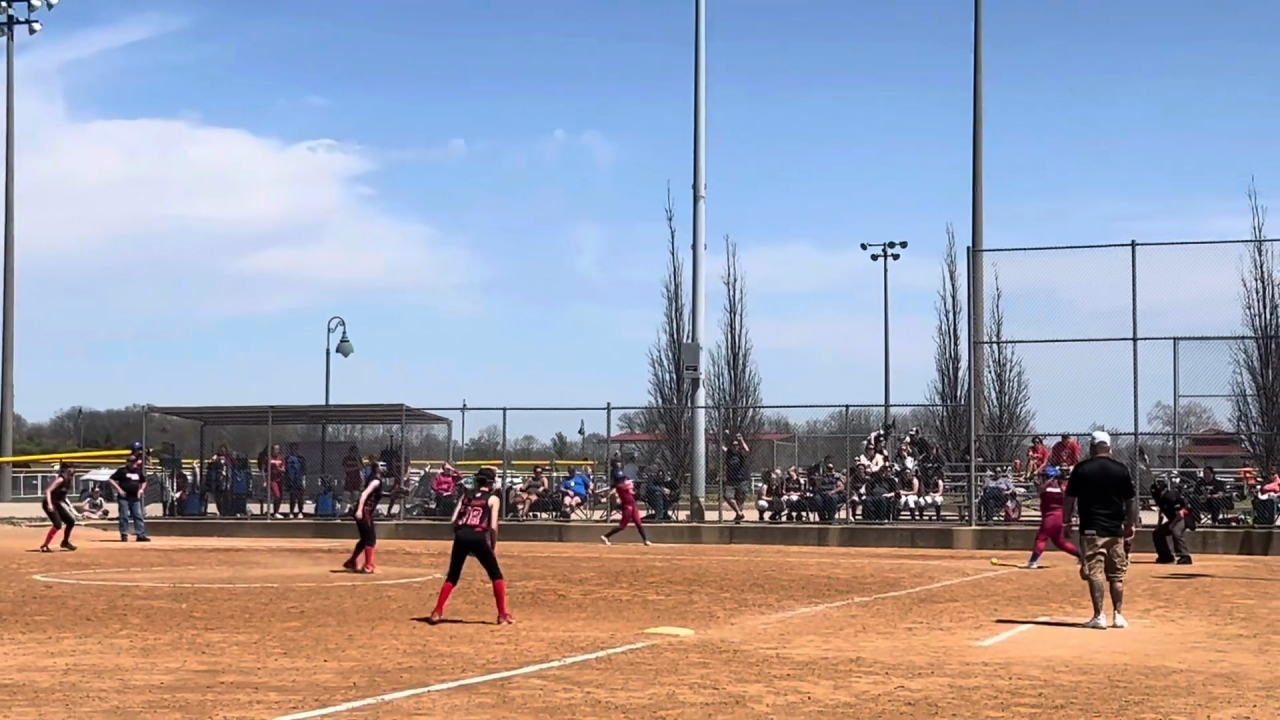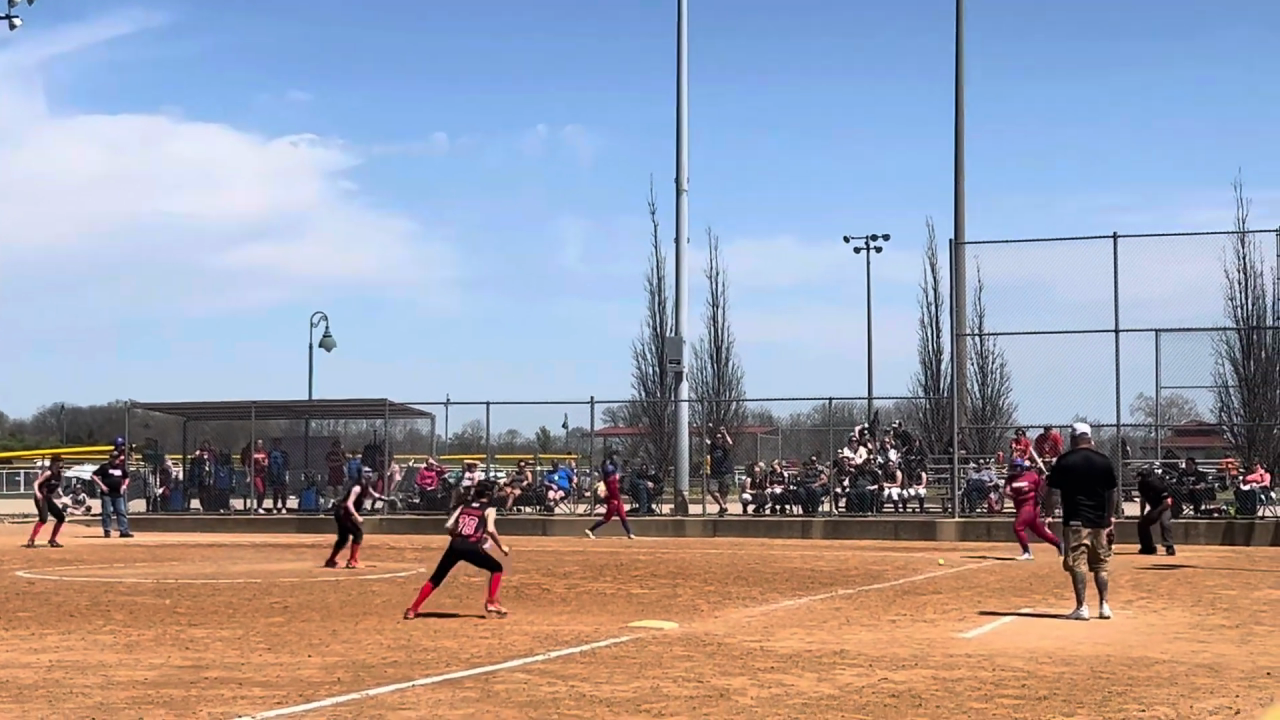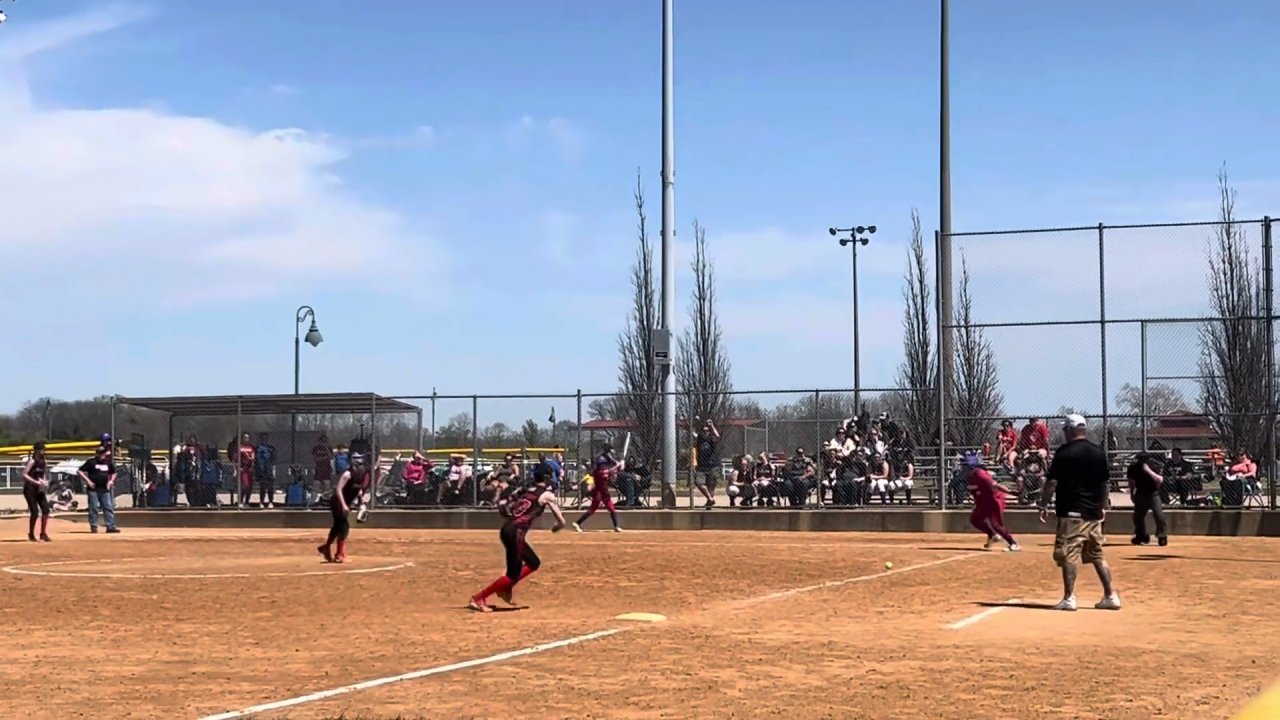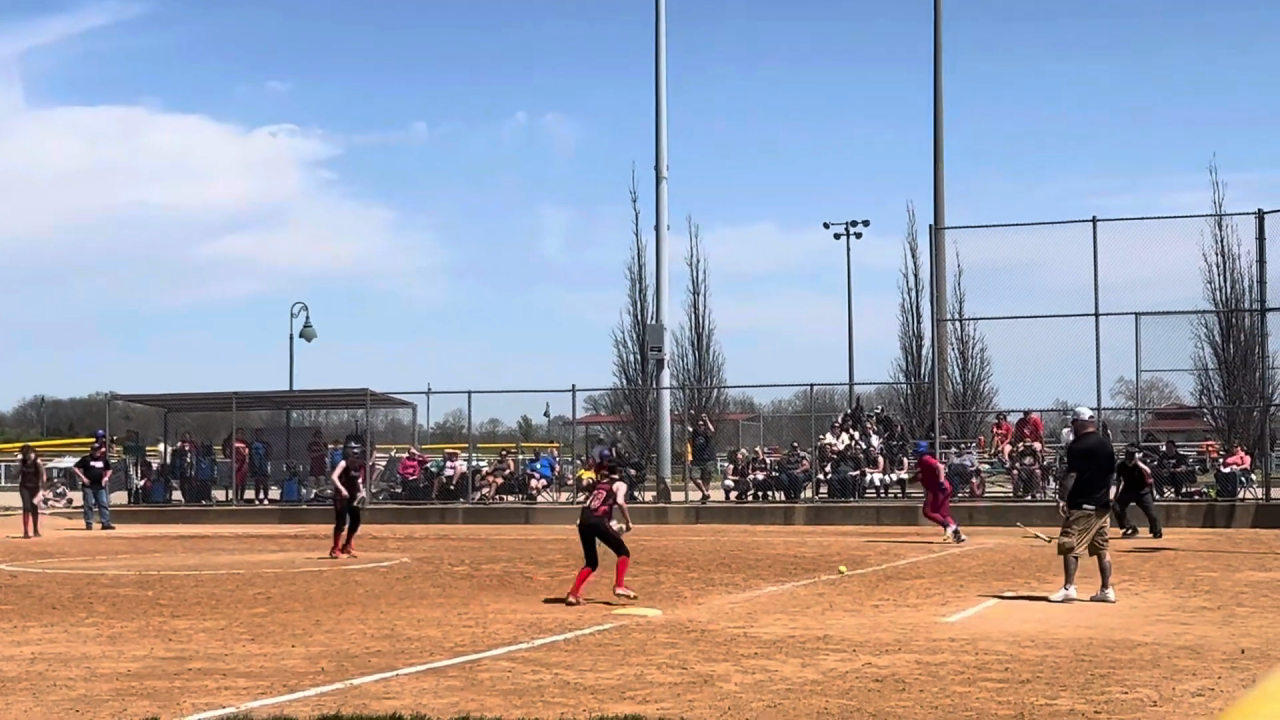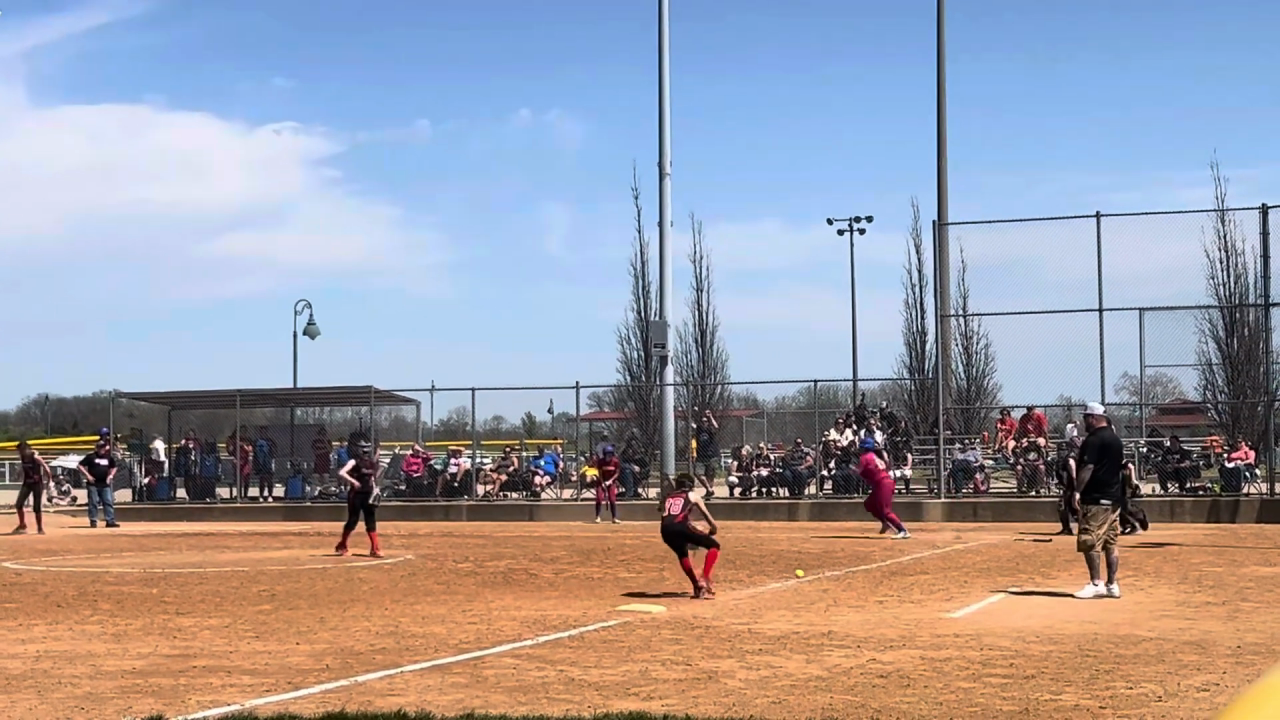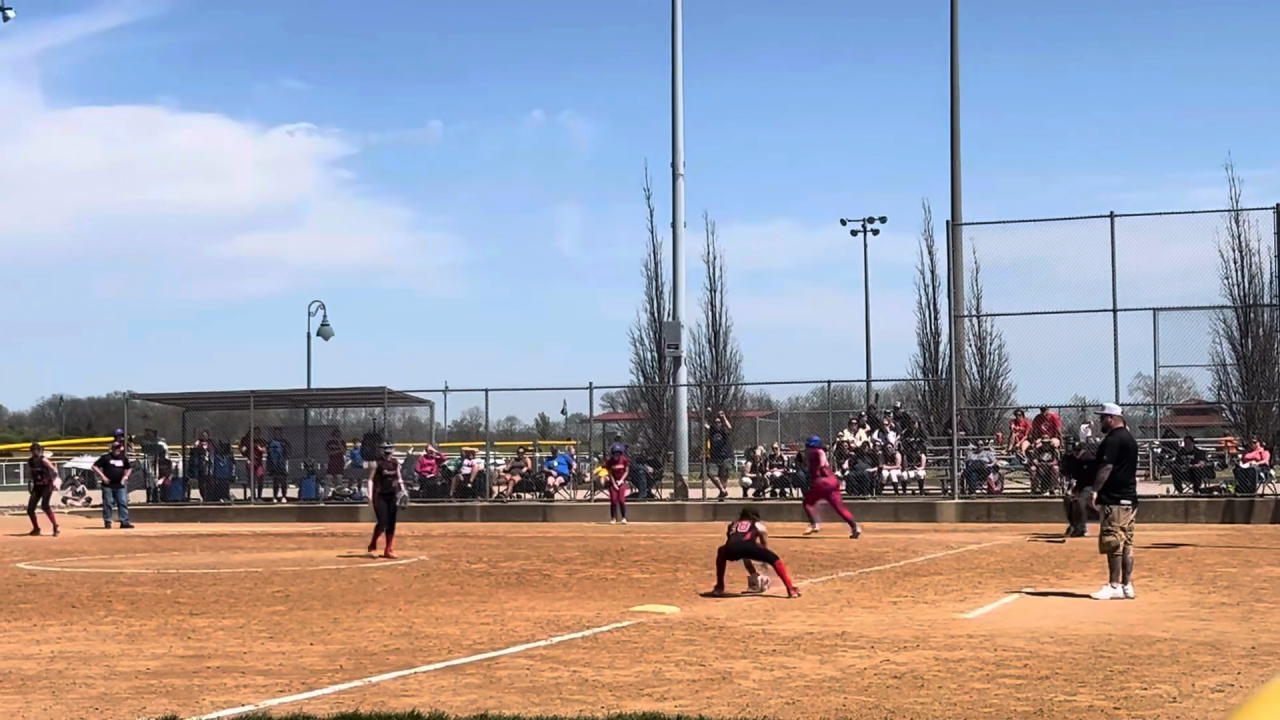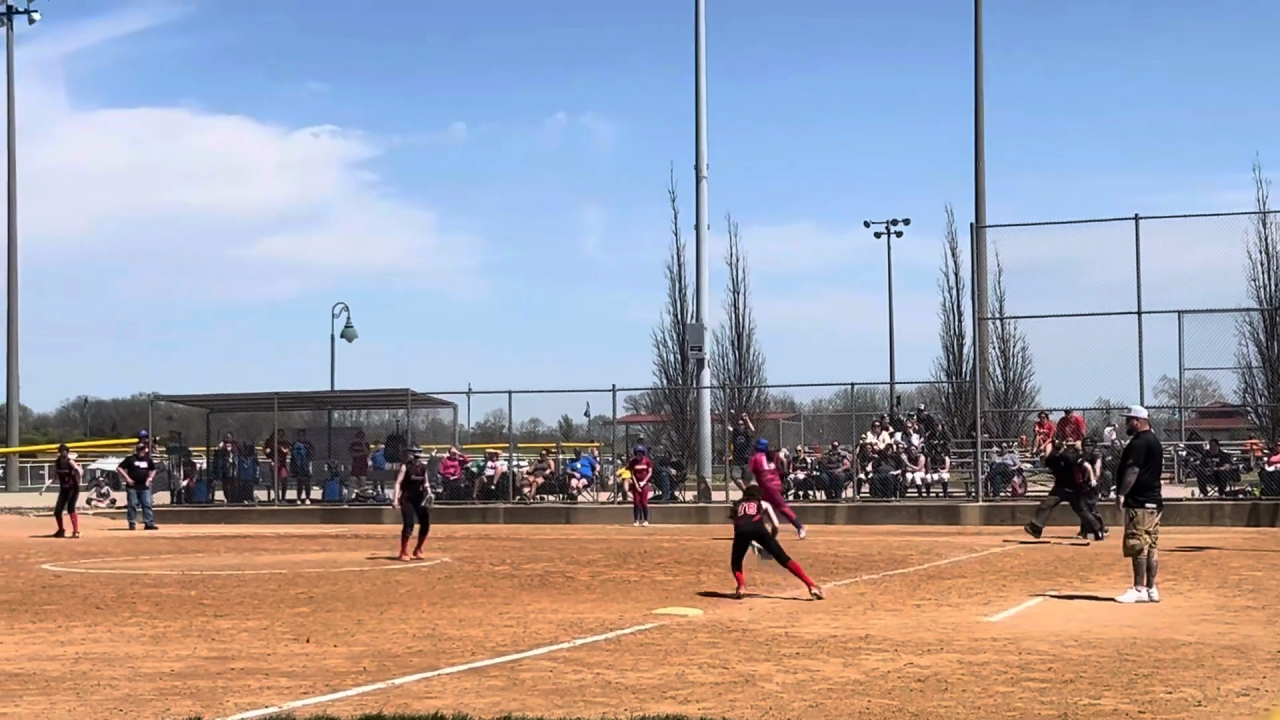
dt=0.3s
person 1, frame 1
left shoulder: (1081, 469)
right shoulder: (1121, 469)
left elbow: (1070, 499)
right elbow: (1130, 501)
left wrist: (1066, 521)
right wrist: (1130, 524)
left hip: (1091, 529)
right hip: (1115, 530)
left knee: (1095, 574)
right knee: (1117, 575)
left ankle: (1099, 616)
right ankle: (1118, 615)
person 1, frame 2
left shoulder: (1065, 461)
right shoulder: (1104, 460)
left elbow: (1054, 491)
right elbow: (1112, 492)
right wrist: (1110, 515)
left hip: (1075, 521)
right hip: (1099, 521)
left knee: (1077, 565)
right knee: (1101, 565)
left ankle: (1081, 608)
right ankle: (1104, 606)
person 1, frame 3
left shoulder: (1064, 452)
right shoulder: (1099, 452)
left elbow: (1052, 482)
right elbow: (1105, 483)
left wrist: (1043, 505)
right wrist: (1102, 507)
left hip: (1071, 512)
right hip: (1093, 512)
left knee: (1069, 555)
right knee: (1098, 555)
left ankle: (1069, 598)
right ankle: (1111, 595)
person 1, frame 4
left shoulder: (1079, 444)
right shoulder: (1107, 444)
left elbow: (1072, 475)
right elbow: (1111, 474)
left wrist: (1062, 498)
left hip: (1082, 504)
right hip: (1103, 505)
left knee: (1070, 545)
right knee: (1102, 548)
left ankle: (1068, 587)
right ankle: (1107, 590)
person 1, frame 5
left shoulder: (1094, 438)
right shoulder: (1116, 439)
left elbow: (1087, 467)
left wrist: (1077, 491)
left hip: (1096, 499)
right hip: (1114, 498)
left knee: (1089, 541)
right knee: (1111, 543)
left ankle: (1096, 583)
right ankle: (1112, 585)
person 1, frame 6
left shoulder: (1113, 438)
right shoulder: (1129, 438)
left elbow: (1106, 467)
left wrist: (1094, 490)
left hip: (1114, 499)
right hip: (1128, 497)
left knee: (1113, 543)
right knee: (1126, 544)
left ankle: (1114, 586)
right ankle: (1126, 586)
person 1, frame 7
left shoulder: (1139, 441)
right shoulder: (1154, 441)
left elbow: (1133, 470)
left wrist: (1121, 493)
left hip: (1139, 502)
right hip: (1153, 501)
left knee: (1137, 546)
right knee: (1150, 547)
left ankle: (1139, 589)
right ankle: (1151, 589)
